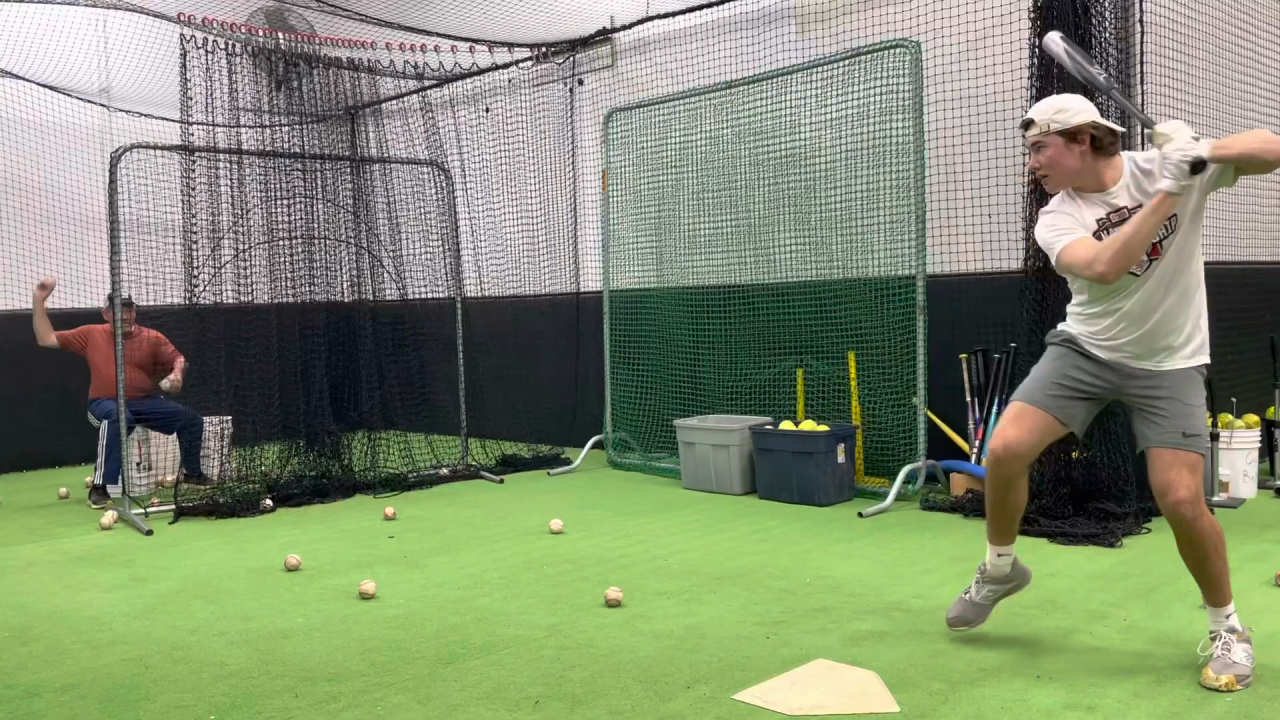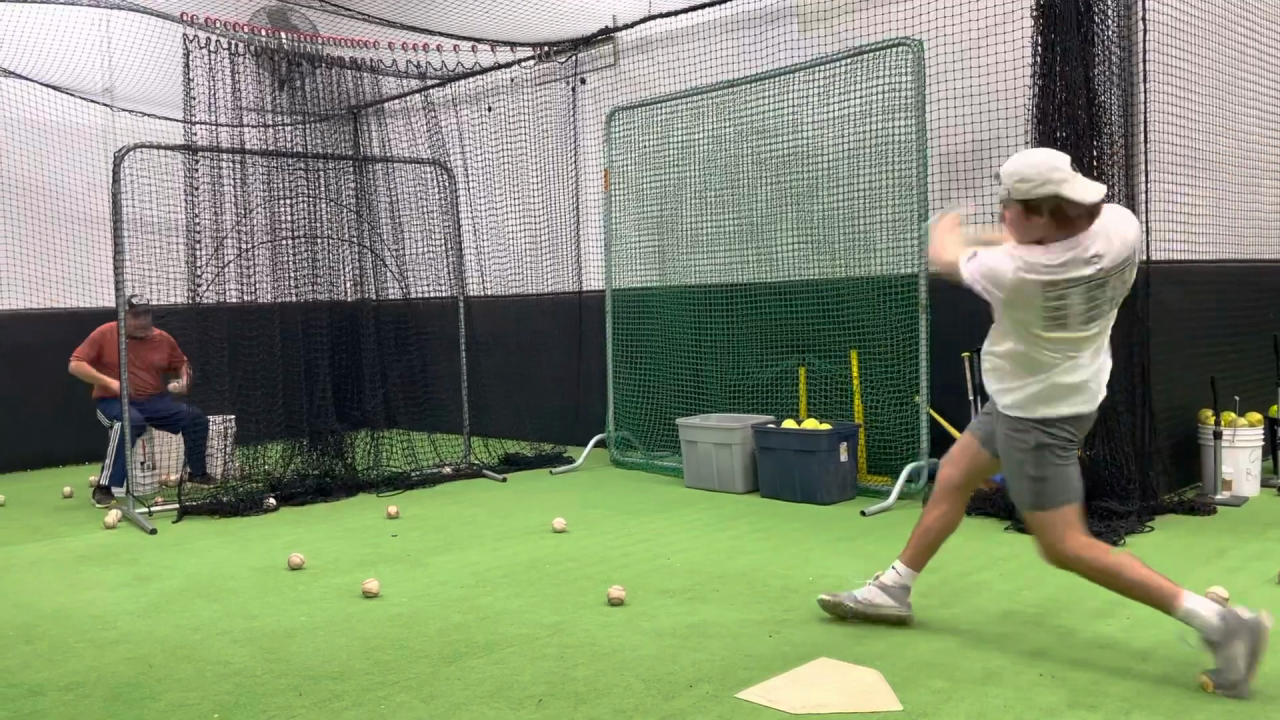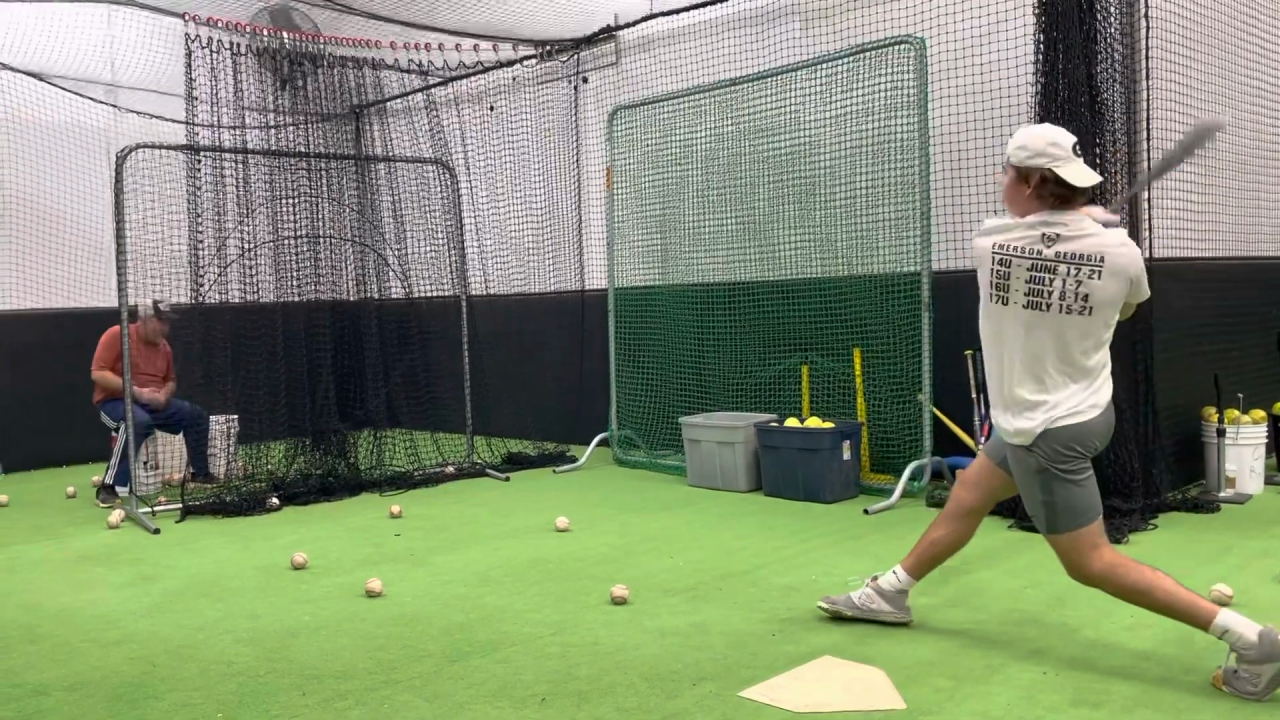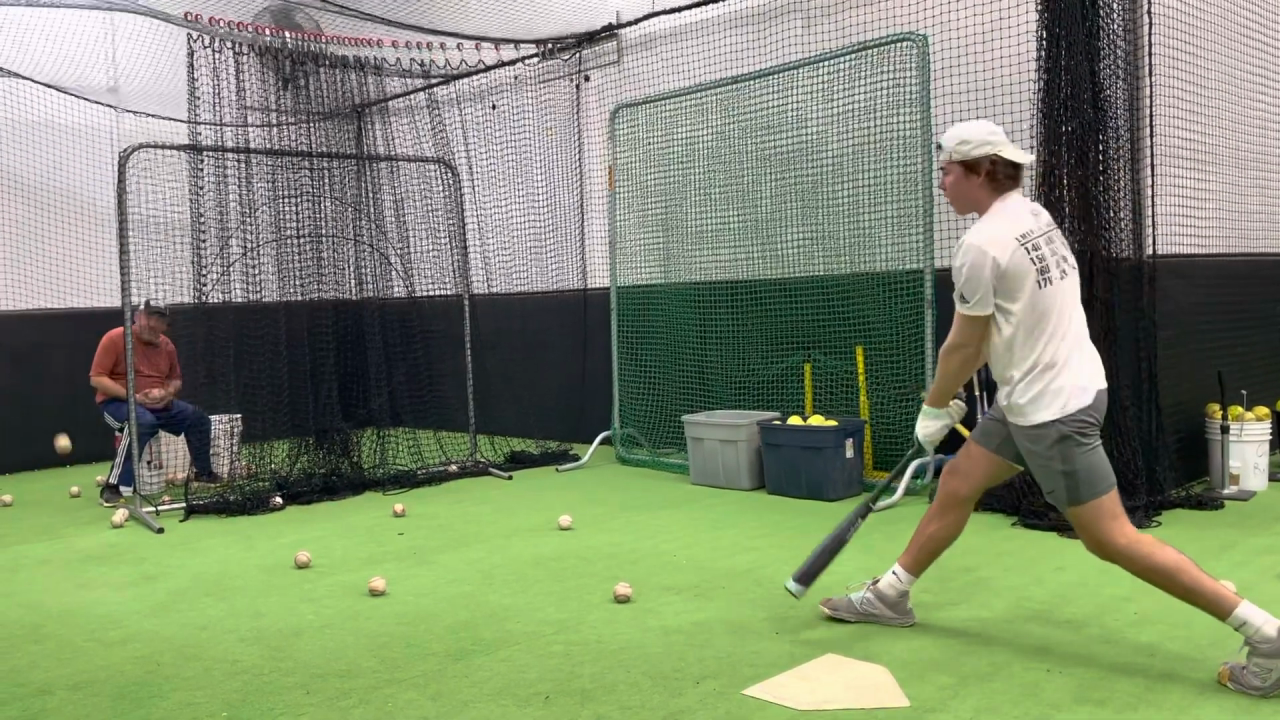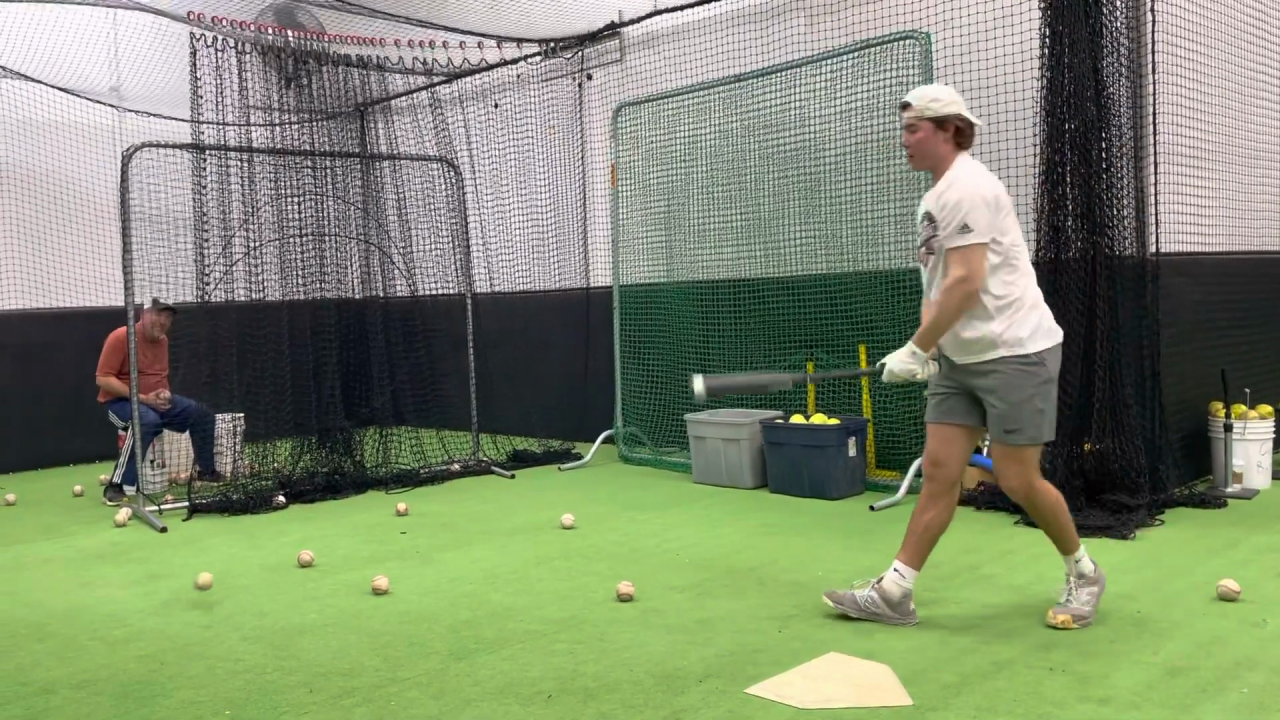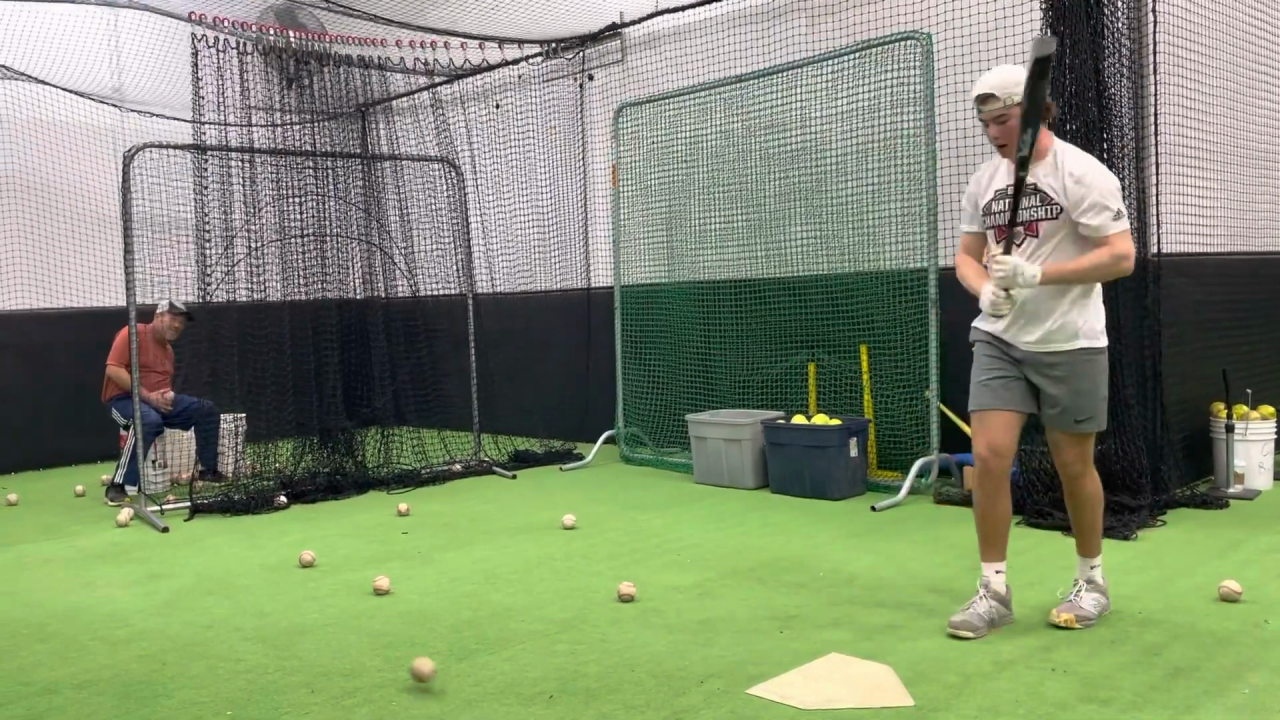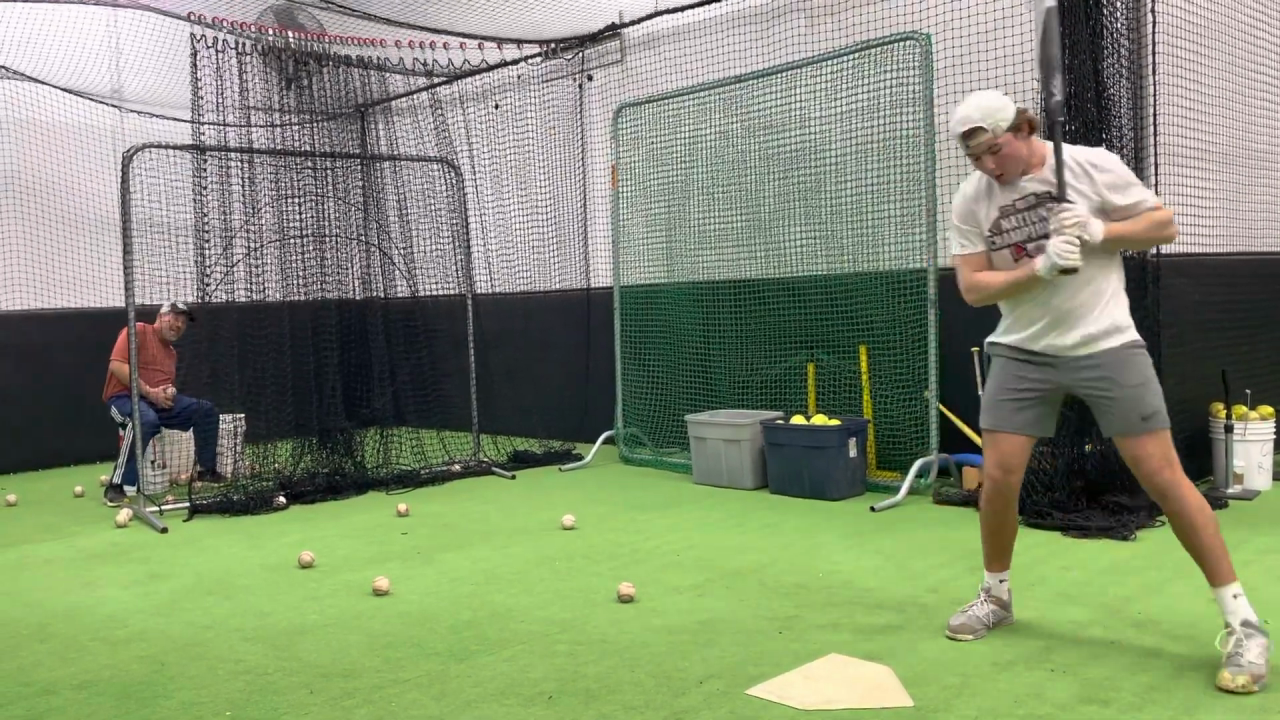
dt=0.7s
person 1, frame 1
left shoulder: (1164, 167)
right shoulder: (1055, 220)
right elbow: (1105, 267)
left wrist: (1203, 152)
right wrist: (1166, 191)
left hip: (1169, 361)
right hip: (1085, 349)
left knee: (1181, 500)
right knee: (1004, 449)
left ankle: (1227, 628)
right ankle: (999, 567)
person 1, frame 2
left shoulder: (1017, 273)
right shoulder: (1121, 226)
left elbow: (946, 260)
left wrist: (948, 224)
left hip: (1035, 411)
right hip: (1049, 396)
left knee: (1065, 546)
right knee: (950, 477)
left ankle: (1222, 623)
right ankle: (891, 589)
person 1, frame 3
left shoulder: (989, 241)
right shoulder: (1120, 249)
left wrist: (1083, 219)
left hip: (1046, 428)
right hip: (1078, 411)
left knee: (1090, 564)
right knee: (965, 498)
right ankle: (887, 592)
person 1, frame 4
left shoulder: (981, 244)
right shoulder: (1033, 216)
left elbow: (963, 345)
left wrist: (933, 408)
right wrist: (956, 392)
left hip: (1055, 407)
right hip: (1027, 396)
left knee: (1113, 540)
right knee: (954, 486)
right ankle: (890, 594)
person 1, frame 5
left shoulder: (970, 187)
right shoulder: (935, 196)
left elbow: (966, 283)
left wrist: (916, 349)
right wrist: (925, 350)
left hip: (1017, 352)
right hip: (960, 358)
left knee: (1019, 481)
right knee: (938, 473)
left ankle: (1083, 572)
right ankle: (893, 591)
person 1, frame 6
left shoulder: (1082, 173)
right shoulder: (984, 180)
left elbow: (1122, 257)
right elbow: (965, 256)
left wrist: (1036, 274)
right wrist: (986, 291)
left hip: (1071, 344)
right hip: (999, 341)
left knee: (1073, 465)
right knee: (989, 457)
left ankle: (1091, 581)
right ankle: (994, 591)
person 1, frame 7
left shoulder: (1094, 166)
right shoulder: (972, 199)
left elbow: (1163, 223)
right elbow: (973, 288)
left wrist: (1103, 231)
right wrist: (1042, 268)
left hip: (1107, 346)
right hip: (1023, 350)
left knee: (1162, 475)
right knee: (999, 474)
left ankle: (1242, 621)
right ankle: (995, 595)
person 2, frame 1
left shoulder: (152, 338)
right shoulder: (92, 335)
left elbow: (178, 359)
right elbow: (46, 340)
left wrist: (178, 374)
right wrist: (39, 303)
left hip: (146, 402)
right hip: (106, 404)
left knee: (190, 419)
right knee: (116, 420)
left ankle: (193, 473)
right ankle: (100, 487)
person 2, frame 2
left shoulder: (163, 339)
right shoulder: (105, 334)
left elbow: (182, 364)
right elbow: (75, 365)
left wrist: (183, 381)
right wrist: (108, 382)
left hip: (154, 401)
right hip: (114, 401)
left knee: (195, 418)
right knee: (132, 421)
left ankle: (197, 473)
right ankle: (105, 487)
person 2, frame 3
left shoulder: (164, 346)
right shoulder: (116, 335)
left elbow: (170, 381)
right elbow: (98, 373)
left wrist: (164, 394)
right wrist: (136, 391)
left hip: (153, 402)
right hip: (115, 400)
left knee: (196, 415)
right knee: (139, 421)
left ankle: (200, 473)
right ankle: (110, 487)
person 2, frame 4
left shoulder: (166, 345)
right shoulder: (115, 338)
left elbow: (176, 378)
right elbow: (97, 379)
left wrist: (170, 390)
right wrist: (134, 397)
left hip: (157, 403)
right hip: (118, 401)
left knee: (198, 418)
right knee: (143, 422)
left ankle: (203, 473)
right ankle: (114, 487)
person 2, frame 5
left shoulder: (162, 341)
right shoulder: (121, 337)
right elbow: (103, 379)
left wrist: (166, 398)
right wrist: (142, 398)
left hip: (157, 401)
right hip: (121, 400)
left knee: (201, 414)
right knee: (148, 421)
left ankle: (207, 471)
right ankle: (117, 486)
person 2, frame 6
left shoulder: (168, 350)
right shoulder: (134, 333)
right elbow: (113, 369)
left wrist: (167, 397)
right wrist: (147, 396)
left hip: (159, 401)
right hip: (124, 398)
left knee: (207, 410)
right knee: (150, 421)
left ankle: (208, 470)
right ankle: (119, 486)
person 2, frame 7
left shoulder: (171, 352)
right shoulder: (138, 331)
right elbow: (117, 365)
left wrist: (169, 394)
right wrist: (148, 392)
left hip: (159, 401)
right hip: (125, 397)
left knee: (206, 410)
right knee: (146, 420)
left ankle: (207, 471)
right ankle: (118, 486)
